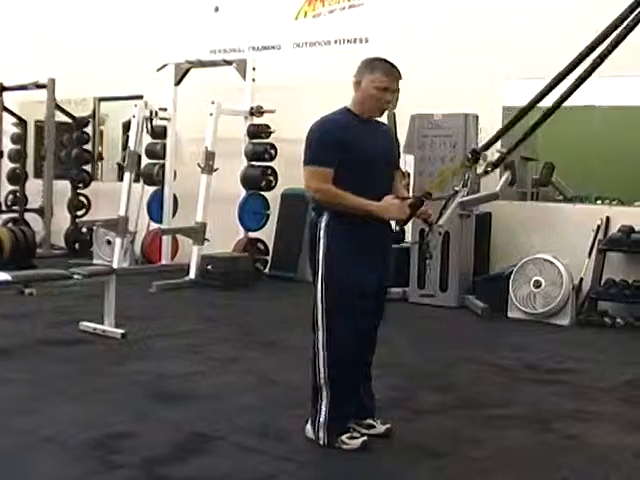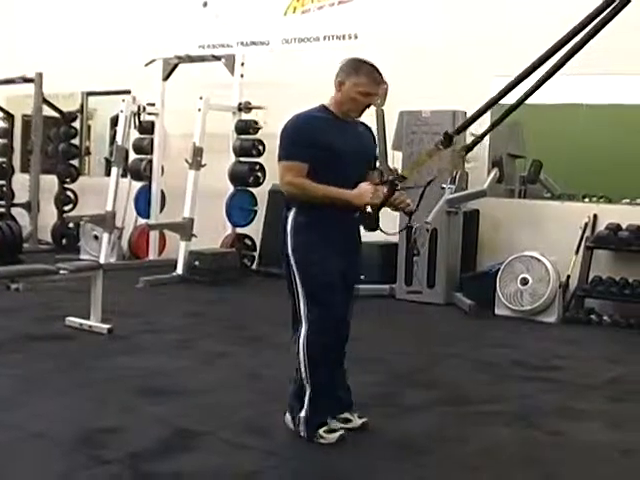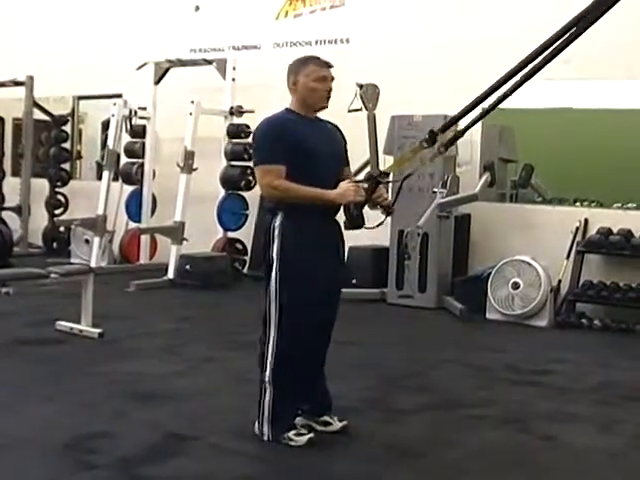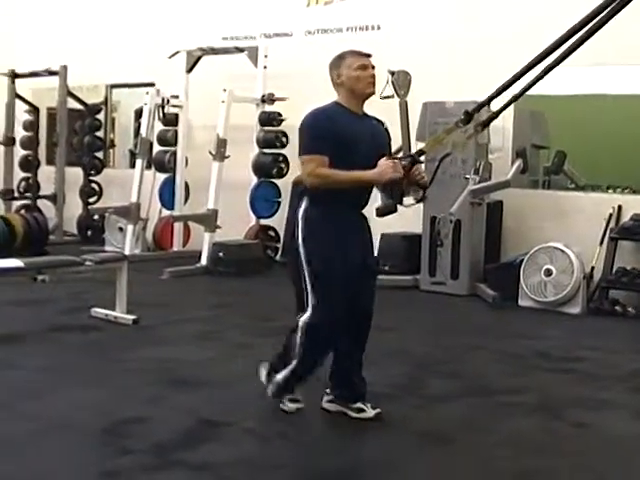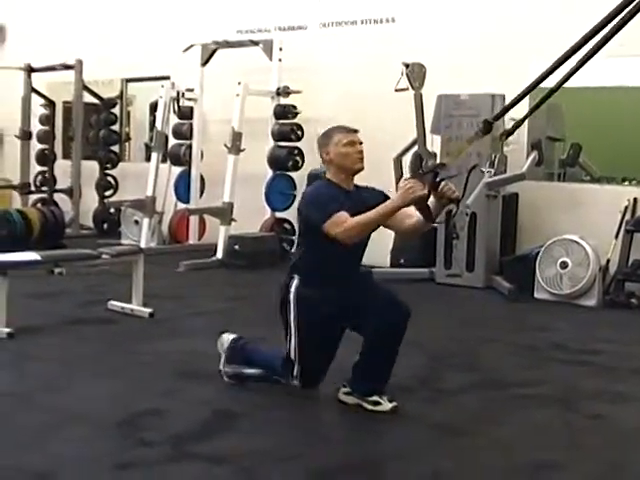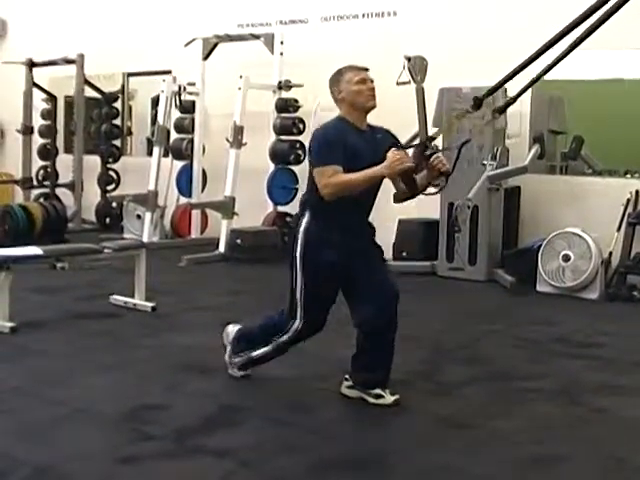
dt=0.7s
person 1, frame 1
left shoulder: (386, 135)
right shoulder: (329, 129)
left elbow: (394, 181)
right elbow: (317, 188)
left wrist: (411, 204)
right wrist: (377, 208)
left hip: (375, 240)
right hip: (338, 238)
left knee: (365, 331)
right knee: (337, 332)
left ankle: (359, 411)
right ankle: (327, 422)
person 1, frame 2
left shoulder: (364, 134)
right shoulder: (304, 126)
left elbow: (368, 182)
right elbow: (290, 182)
left wrist: (390, 198)
right wrist: (350, 196)
left hip: (346, 233)
right hip: (309, 232)
left knee: (337, 323)
right knee: (317, 323)
left ankle: (334, 403)
right ankle: (307, 413)
person 1, frame 3
left shoulder: (332, 132)
right shoulder: (275, 129)
left elbow: (343, 180)
right elbow: (271, 186)
left wrist: (366, 192)
right wrist: (332, 194)
left hip: (328, 234)
right hip: (293, 235)
left knee: (318, 327)
right knee: (286, 329)
left ankle: (314, 407)
right ankle: (275, 420)
person 1, frame 4
left shoulder: (377, 129)
right shoulder: (322, 120)
left elbow: (387, 178)
right elbow: (312, 176)
left wrist: (409, 177)
right wrist: (373, 175)
left hip: (354, 224)
right hip: (318, 223)
left knee: (358, 312)
right knee: (325, 312)
left ankle: (344, 393)
right ankle: (279, 376)
person 1, frame 5
left shoulder: (369, 197)
right shoulder: (318, 196)
left elbow: (409, 224)
right elbow: (347, 232)
left wrist: (437, 204)
right wrist: (398, 201)
left hip: (349, 284)
right hip: (310, 292)
left knee: (393, 315)
right knee: (303, 374)
left ankle: (362, 388)
right ankle: (235, 350)
person 1, frame 6
left shoulder: (384, 138)
right shoulder: (329, 136)
right elbow: (329, 187)
left wrist: (430, 173)
right wrist: (383, 170)
left hip: (358, 234)
right hip: (318, 235)
left knee: (383, 302)
right knee: (306, 318)
left ankle: (366, 381)
right ankle: (242, 341)
